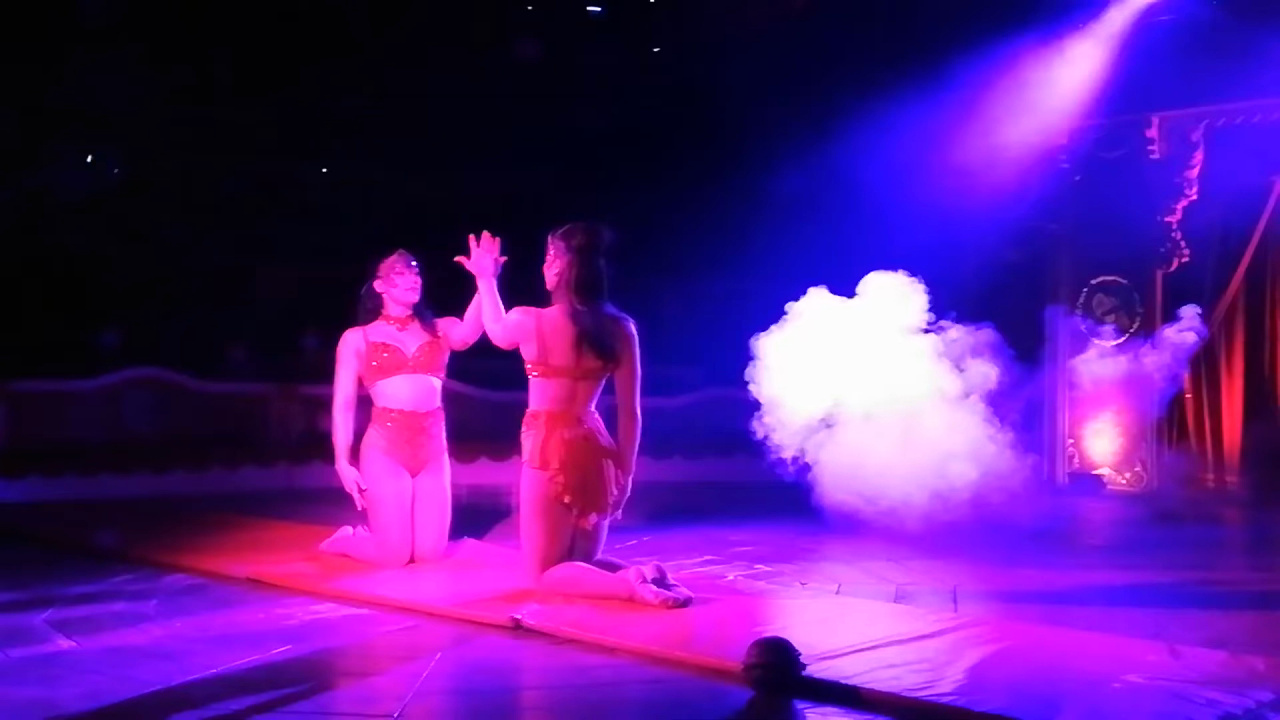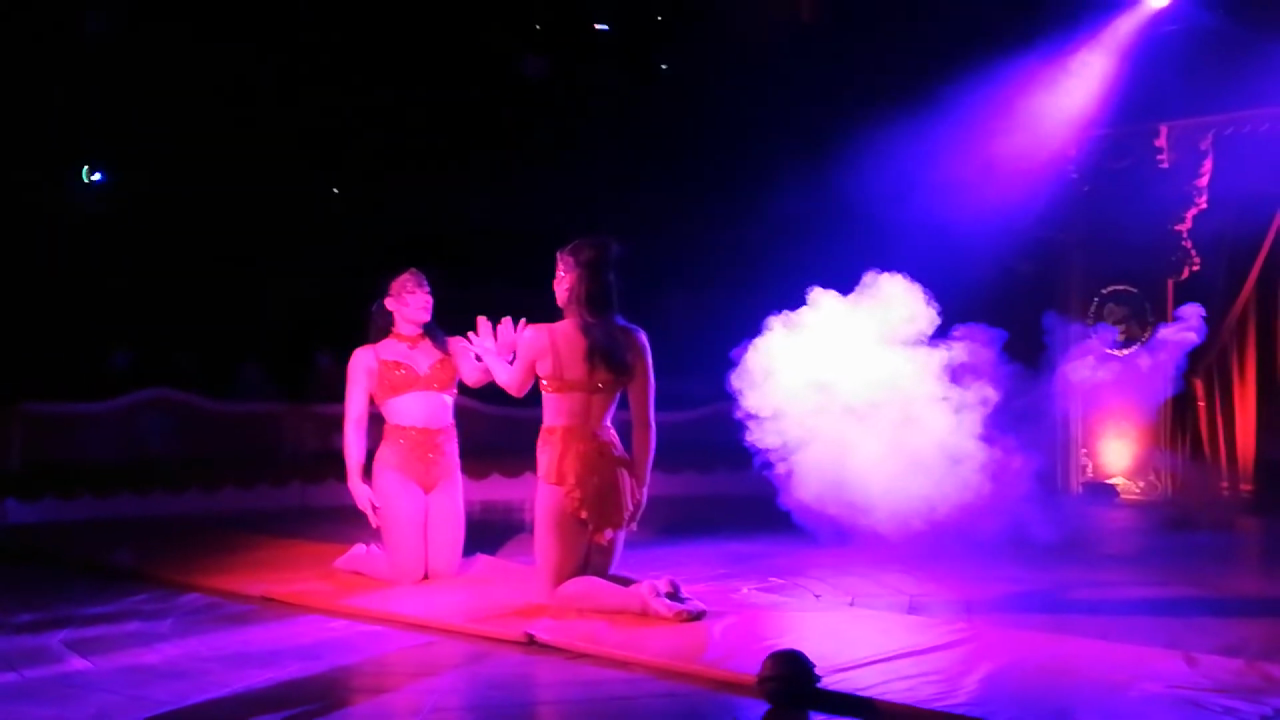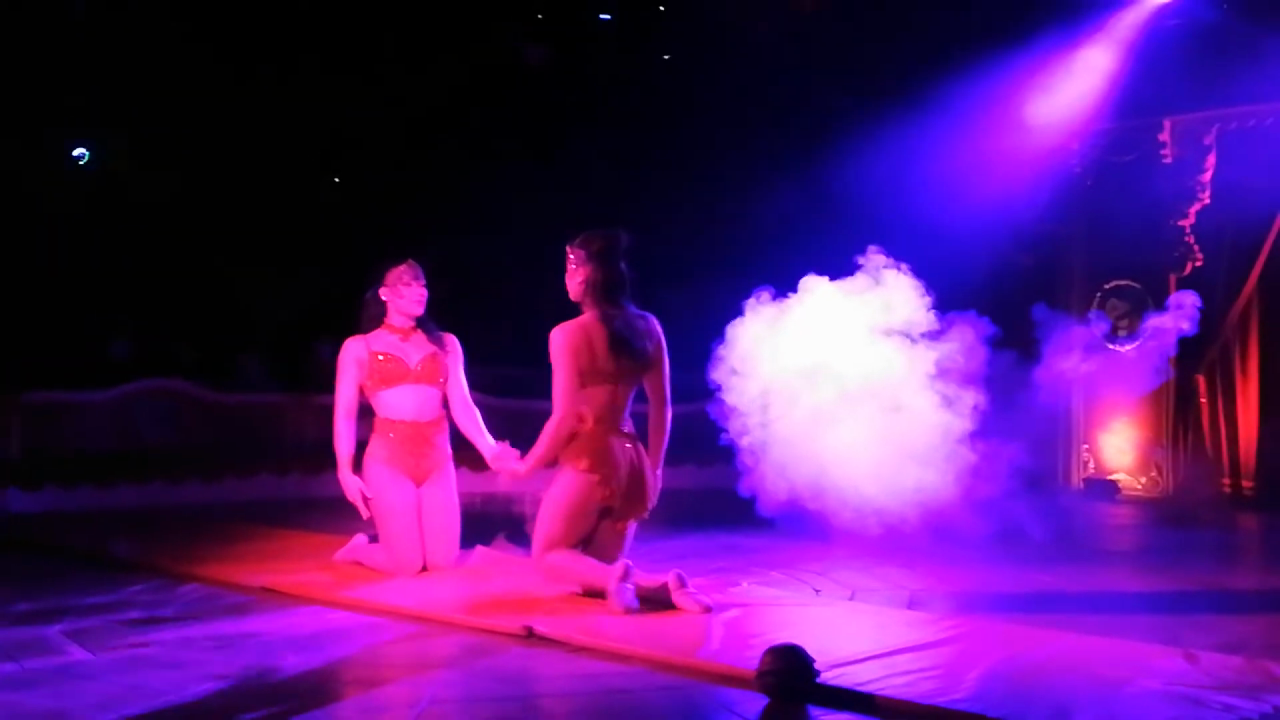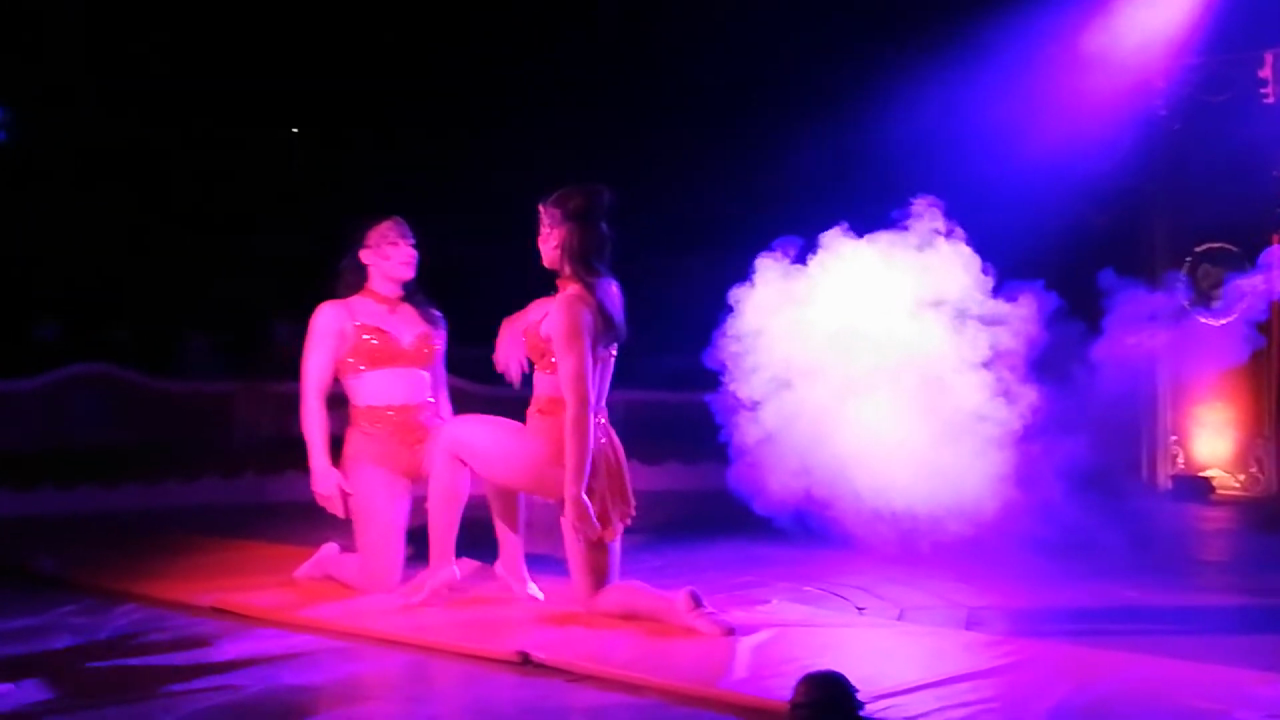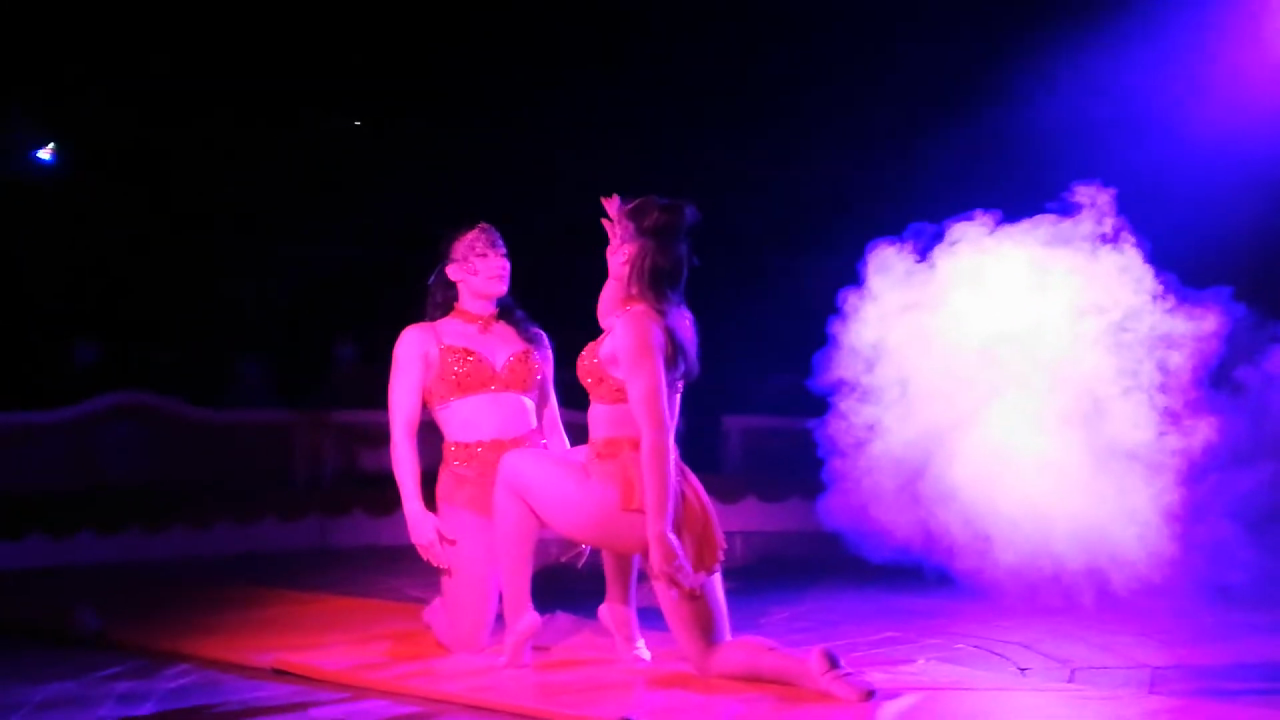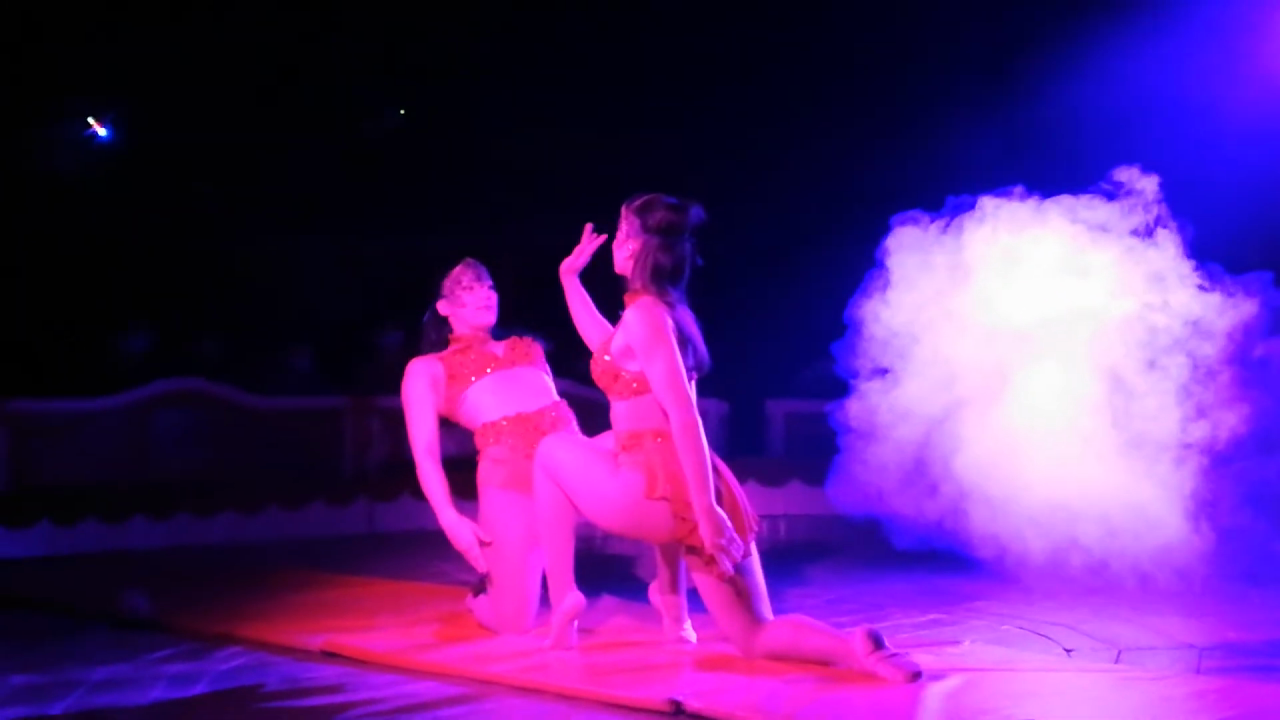
dt=0.7s
person 1, frame 1
left shoulder: (527, 321)
right shoulder: (620, 328)
left elbow: (498, 334)
right elbow: (630, 413)
left wrist: (485, 279)
right wrist: (625, 473)
left hip: (549, 452)
right hip: (596, 452)
left knee: (546, 572)
right knee: (583, 561)
left ankle: (628, 585)
right ankle: (643, 574)
person 1, frame 2
left shoulder: (538, 337)
right shoulder: (632, 340)
left elbow: (515, 386)
right elbow: (645, 424)
left wrist: (490, 353)
right wrist: (639, 484)
left hip: (564, 468)
right hip: (612, 467)
left knee: (559, 588)
right knee: (596, 577)
left ankle: (642, 599)
right ankle: (656, 589)
person 1, frame 3
left shoulder: (569, 335)
right shoulder: (648, 327)
left elbow: (566, 421)
right elbow: (662, 409)
left wrist: (526, 465)
right wrist: (652, 469)
left hip: (588, 459)
right hip: (630, 458)
left knee: (547, 554)
right knee: (598, 570)
left ankle: (614, 577)
right ankle: (662, 586)
person 1, frame 4
left shoulder: (569, 308)
right shoulder: (605, 289)
left elbow: (579, 405)
left wrist: (575, 491)
right wrist: (519, 324)
left hip: (557, 454)
right hip: (598, 455)
left knee: (452, 437)
right knee: (598, 596)
left ankle: (441, 565)
right ankle: (677, 608)
person 1, frame 5
left shoulder: (636, 326)
right shoulder: (671, 317)
left elbow: (655, 434)
left wrist: (658, 531)
left hip: (632, 501)
right hip: (672, 504)
left knee: (514, 468)
right knee: (713, 657)
left ankle: (518, 619)
right ankle: (810, 668)
person 1, frame 6
left shoulder: (644, 314)
right shoulder: (667, 311)
left elbow: (683, 415)
right elbow: (606, 346)
left wrist: (705, 508)
right wrist: (570, 279)
left hip: (660, 490)
right hip: (690, 494)
left knee: (552, 451)
right knee: (754, 638)
left ankle: (563, 600)
right ankle: (856, 650)
person 2, frame 1
left shoulder: (440, 329)
right shoulder: (357, 338)
left elbow: (467, 335)
right elbow: (343, 404)
right wrist: (342, 462)
left hip: (432, 448)
right hip: (384, 448)
left knee: (430, 553)
right knee: (393, 555)
left ankle: (366, 533)
right ankle: (346, 539)
person 2, frame 2
left shoulder: (454, 347)
right shoulder: (368, 357)
left elbow: (475, 377)
right elbow: (355, 423)
right wrist: (355, 480)
left hip: (446, 464)
right hip: (397, 464)
left knee: (445, 570)
right knee: (408, 572)
left ankle: (393, 550)
right ankle: (361, 557)
person 2, frame 3
left shoulder: (445, 344)
right shoulder: (359, 347)
left elbow: (461, 405)
right elbow: (344, 414)
left wrist: (490, 448)
right wrist: (346, 471)
left hip: (437, 457)
right hip: (388, 458)
left knee: (443, 562)
right knee: (407, 564)
left ankle: (388, 539)
right ankle: (361, 548)
person 2, frame 4
left shoulder: (431, 320)
right shoulder: (333, 316)
right elbow: (311, 397)
right wrist: (320, 465)
left hip: (428, 441)
right hip: (373, 446)
right knee: (381, 581)
right ankle: (327, 560)
person 2, frame 5
left shoulder: (532, 339)
left elbow: (551, 427)
right elbow: (402, 433)
right wrist: (415, 510)
right hip: (470, 486)
right ankle: (443, 608)
person 2, frame 6
left shoulder: (528, 348)
right shoulder: (426, 370)
right elbow: (425, 454)
right wrist: (450, 519)
right hip: (508, 467)
right ankle: (488, 595)
